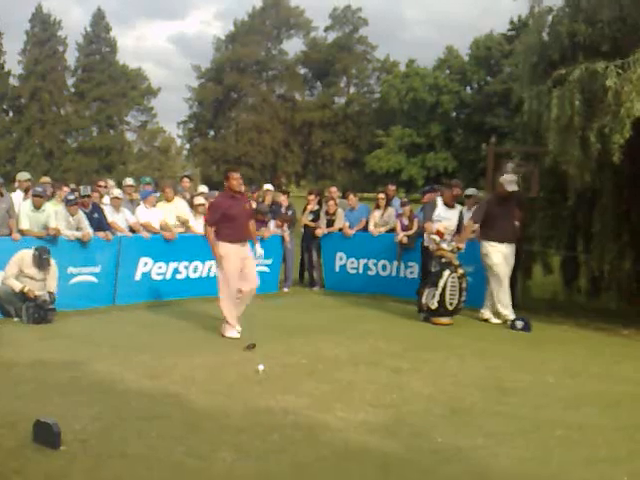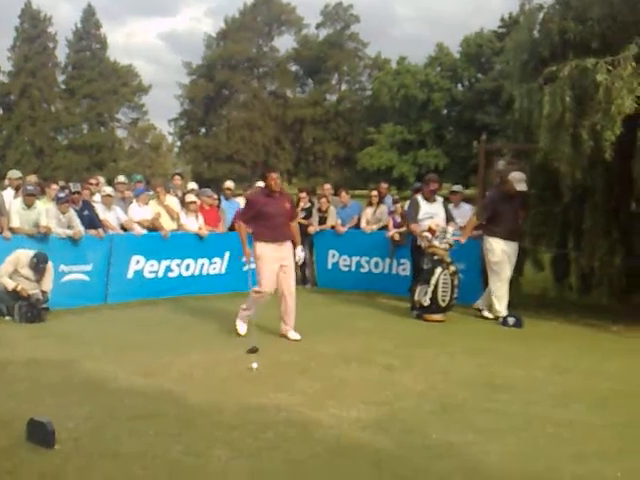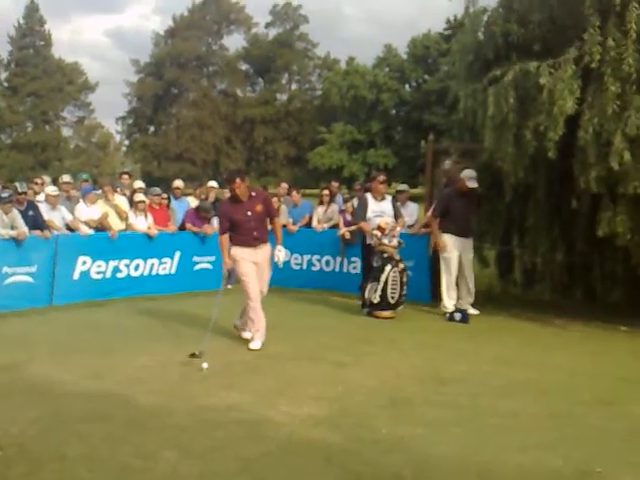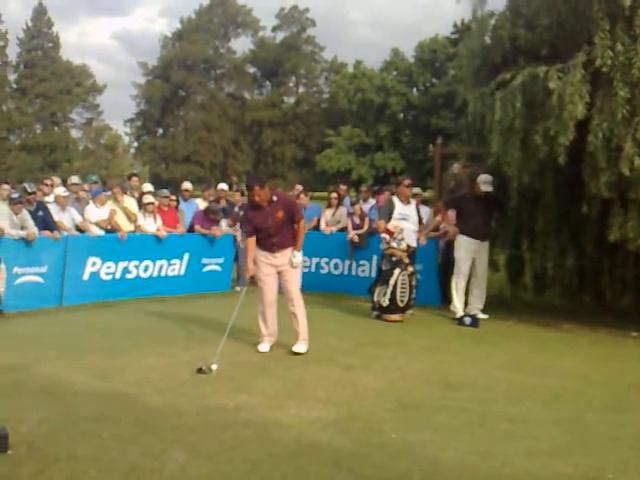
dt=0.5s
person 1, frame 1
left shoulder: (245, 199)
right shoulder: (220, 202)
right elbow: (209, 227)
left wrist: (257, 243)
right wrist: (215, 249)
left hip: (244, 247)
right hip: (227, 248)
left knee: (251, 284)
right knee: (227, 289)
left ankle: (231, 318)
right ankle: (228, 327)
person 1, frame 2
left shoulder: (287, 198)
right shoulder: (256, 199)
left elbow: (293, 222)
right elbow: (241, 222)
left wrist: (298, 245)
right wrist: (245, 247)
left hip: (286, 247)
right hip: (265, 248)
left knee: (289, 289)
right knee: (266, 287)
left ankle: (288, 327)
right ankle: (243, 317)
person 1, frame 3
left shoulder: (262, 197)
right shoulder: (226, 207)
left elbow: (275, 220)
right elbow: (224, 234)
left wrist: (279, 245)
right wrist: (225, 257)
left hip: (264, 249)
right hip: (241, 252)
left knee: (261, 291)
right knee: (252, 293)
left ankle: (242, 323)
right ankle: (257, 334)
person 1, frame 4
left shoulder: (286, 201)
right shoulder: (249, 211)
left elbow: (300, 224)
right elbow: (250, 237)
left wrist: (298, 250)
right wrist: (249, 262)
left hip: (288, 253)
right hip: (264, 255)
left knee: (293, 295)
right knee: (267, 297)
left ankle: (301, 339)
right ankle: (267, 337)
person 2, frame 1
left shoulder: (513, 198)
right shoulder: (488, 201)
right elbow: (472, 222)
left wrist: (516, 221)
left hip: (510, 245)
right hip: (492, 245)
left knee: (500, 280)
right knee: (500, 280)
left ankle: (487, 312)
right ankle: (507, 313)
person 2, frame 2
left shoulder: (518, 197)
right shoulder: (494, 197)
right elbow: (476, 217)
right wrist: (464, 236)
left hip: (513, 242)
right hip: (495, 241)
left knee: (505, 277)
right knee: (499, 277)
left ankle: (483, 304)
right ankle: (500, 312)
person 2, frame 3
left shoulder: (473, 195)
right shoulder: (447, 195)
right elbow: (434, 218)
left wrist: (472, 223)
right wrist: (438, 238)
left hip: (467, 238)
right hip: (449, 238)
left knee: (468, 273)
right knee: (449, 273)
left ankle: (465, 304)
right ankle: (449, 307)
person 2, frame 4
left shoulder: (492, 200)
right shoulder: (463, 197)
left elbow: (502, 213)
right elbow: (441, 205)
left wrist: (492, 222)
left hip: (483, 242)
right hip: (465, 239)
left knee: (480, 276)
right knee: (461, 273)
left ankle: (474, 308)
right ankle: (458, 309)
person 3, frame 1
left shoulder: (458, 210)
right shoulder: (434, 203)
left elbow: (460, 232)
right elbow: (426, 223)
left wrist: (456, 242)
right wrist: (435, 234)
right hip: (430, 246)
right knee: (427, 278)
person 3, frame 2
left shoulder: (441, 201)
right shoulder: (416, 201)
left elbow: (451, 221)
right elbow: (411, 224)
left wrist: (449, 229)
right wrist: (423, 234)
left hip: (439, 245)
right hip: (421, 245)
left knee: (440, 276)
right knee: (420, 276)
left ankle: (438, 307)
right ankle: (417, 306)
person 3, frame 3
left shoulder: (390, 200)
right shoulder: (365, 199)
left elbow: (400, 218)
right elbow: (360, 222)
left wrist: (397, 228)
right wrist: (372, 231)
right hip: (371, 242)
right knee: (369, 273)
person 3, frame 4
left shoulder: (414, 204)
right shoulder: (391, 202)
left elbow: (420, 224)
right elbow: (381, 221)
left wrist: (422, 234)
right wrist: (385, 234)
left hip: (410, 247)
right hip: (392, 246)
left knee: (407, 278)
right knee: (386, 276)
left ankle: (404, 306)
right ankle: (379, 305)
